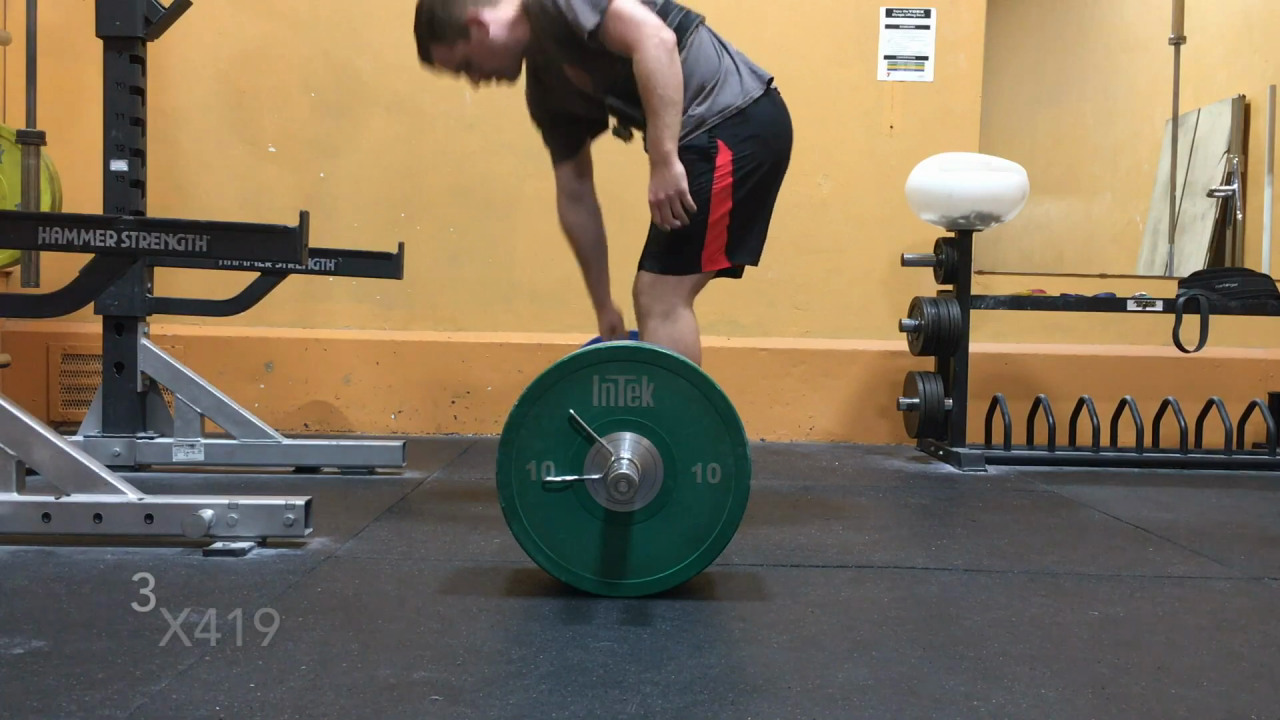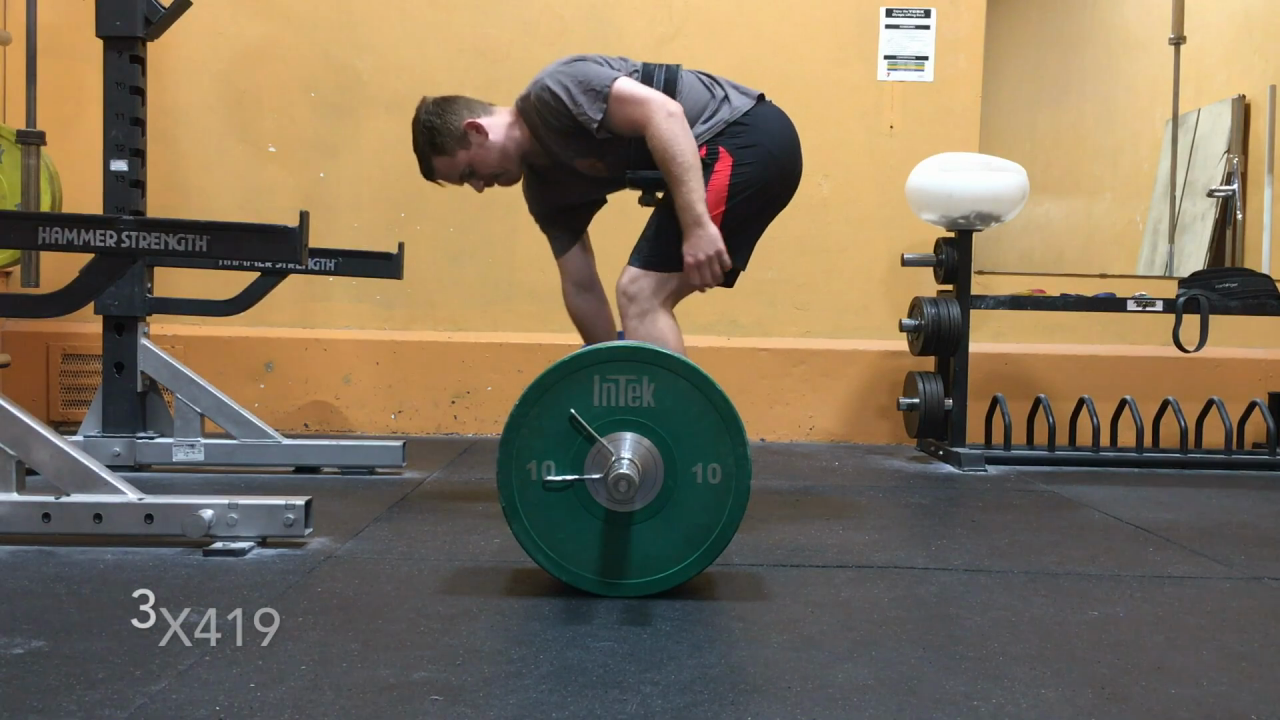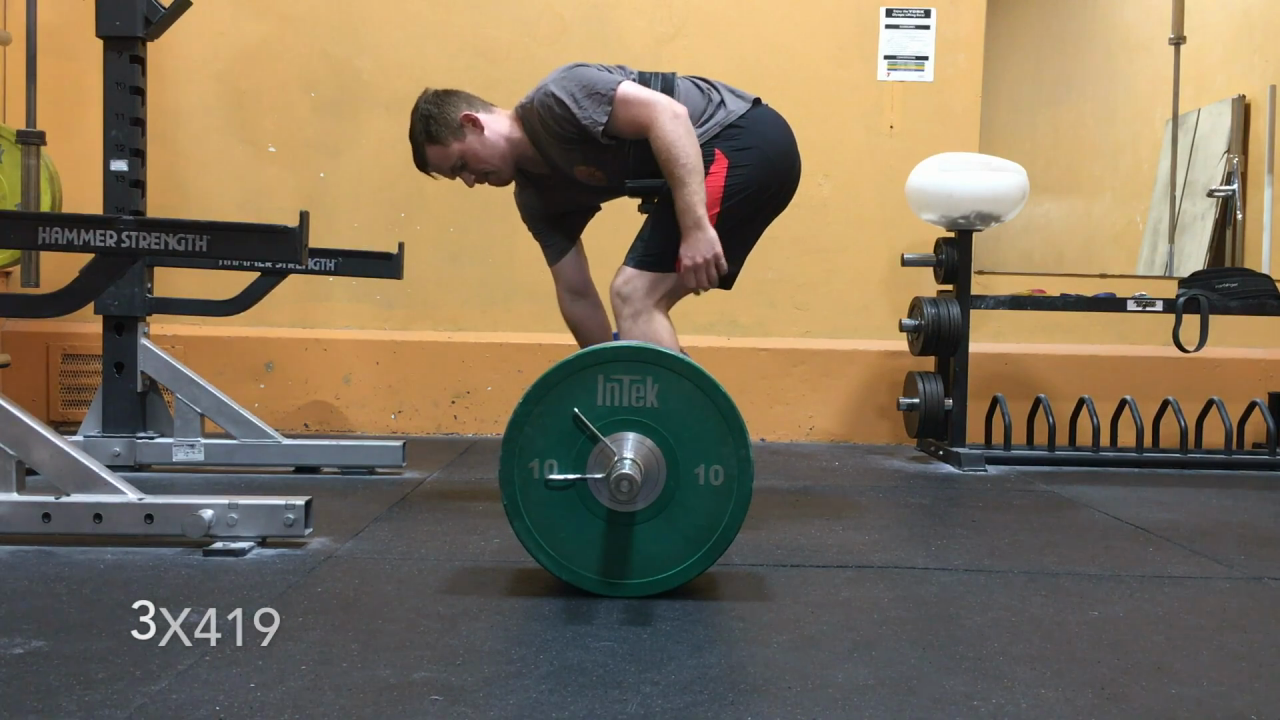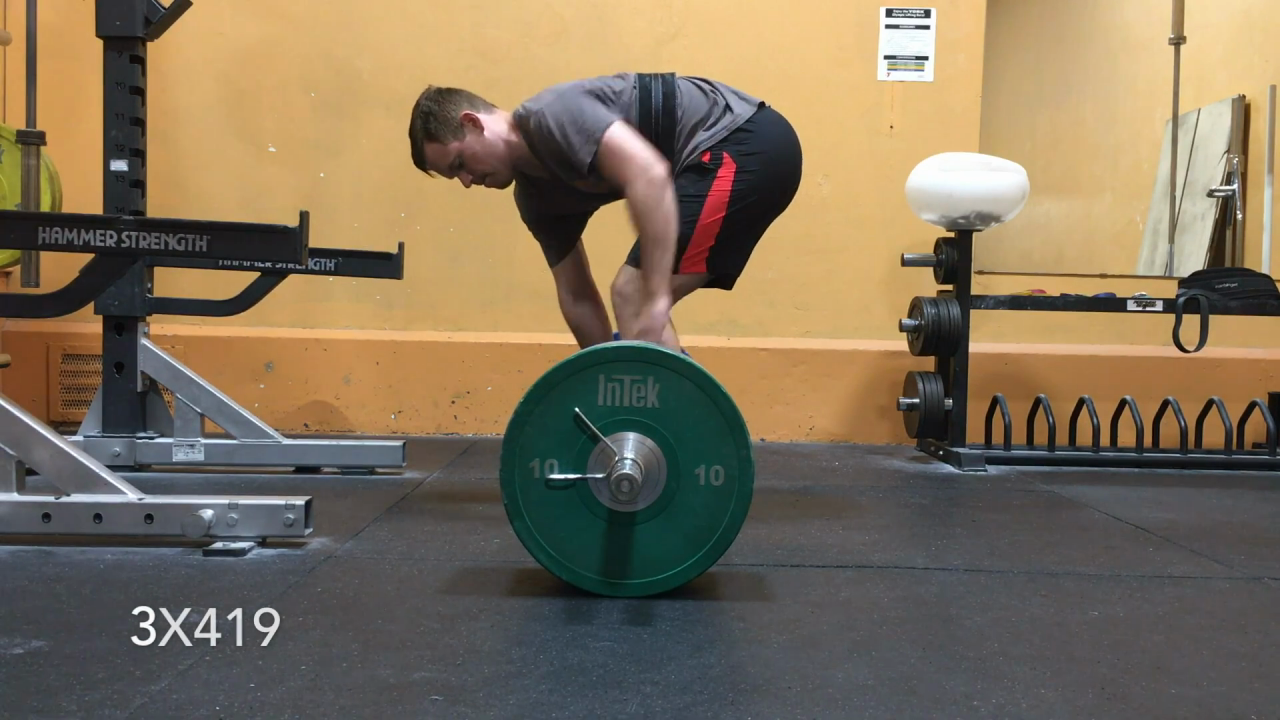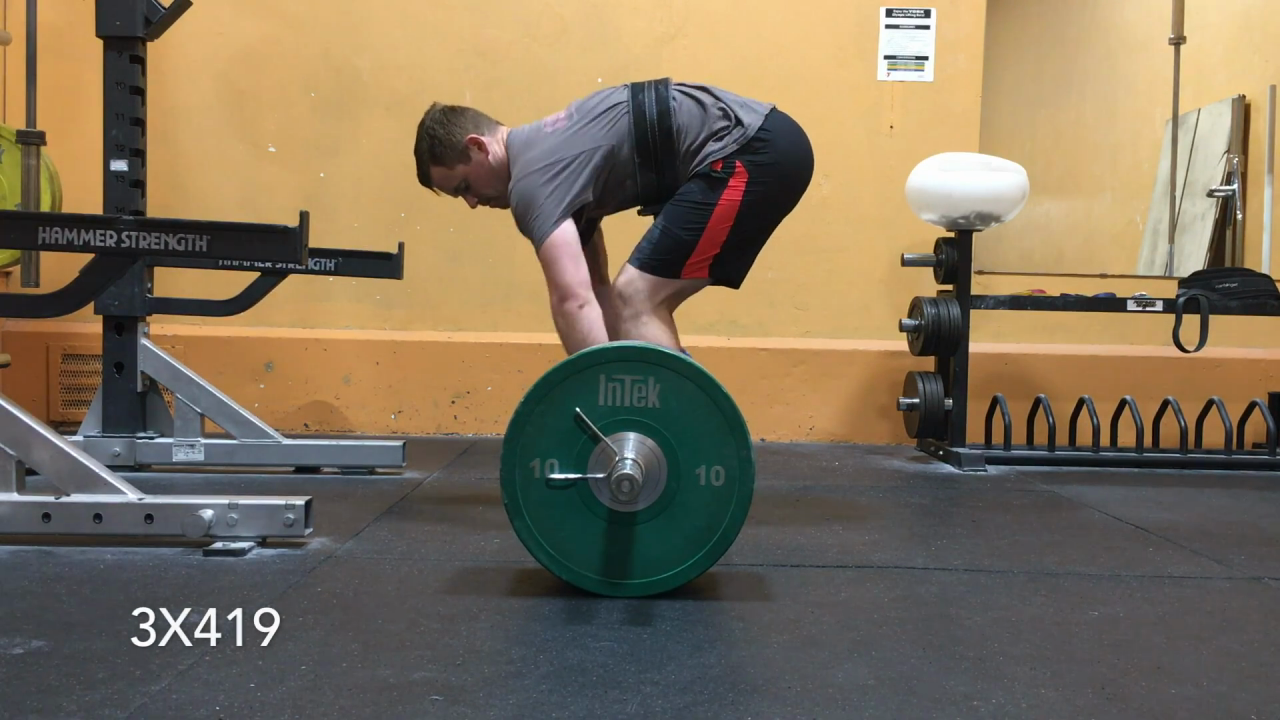
dt=0.4s
person 1, frame 1
right shoulder: (545, 96)
left elbow: (654, 38)
right elbow: (575, 197)
left wrist: (664, 162)
right wrist: (604, 307)
left hip: (735, 120)
right hip: (724, 126)
left knee: (661, 296)
right knee: (656, 297)
person 1, frame 2
left shoulder: (552, 94)
right shoulder: (547, 182)
left elbow: (662, 112)
right elbow: (581, 287)
left wrist: (695, 226)
left hip: (747, 136)
left knee: (640, 294)
right knee: (646, 299)
person 1, frame 3
left shoulder: (554, 101)
right shoulder: (537, 192)
left elbow: (667, 114)
right elbow: (575, 293)
left wrist: (695, 228)
left hip: (745, 141)
left knee: (635, 294)
right knee: (641, 299)
person 1, frame 4
left shoulder: (551, 118)
right shoulder: (537, 191)
left elbow: (648, 175)
right elbow: (576, 294)
left wrist: (655, 298)
left hip: (750, 144)
left knee: (634, 295)
right knee: (636, 298)
person 1, frame 5
left shoulder: (534, 177)
right shoulder: (555, 164)
left elbow: (573, 301)
right elbow: (594, 293)
left hip: (755, 153)
right hip: (763, 148)
left knee: (637, 298)
right knee: (644, 301)
